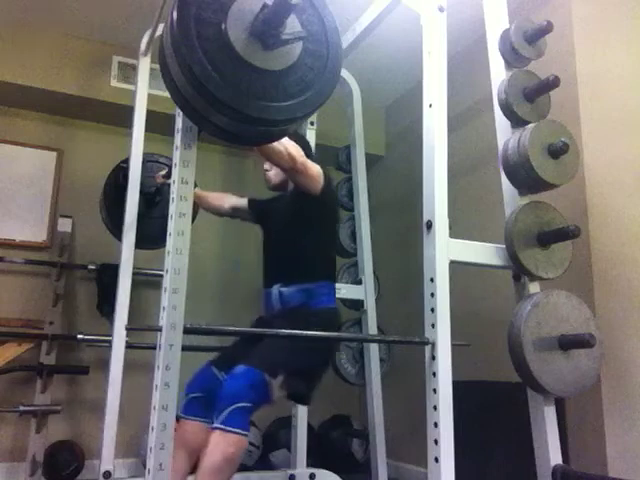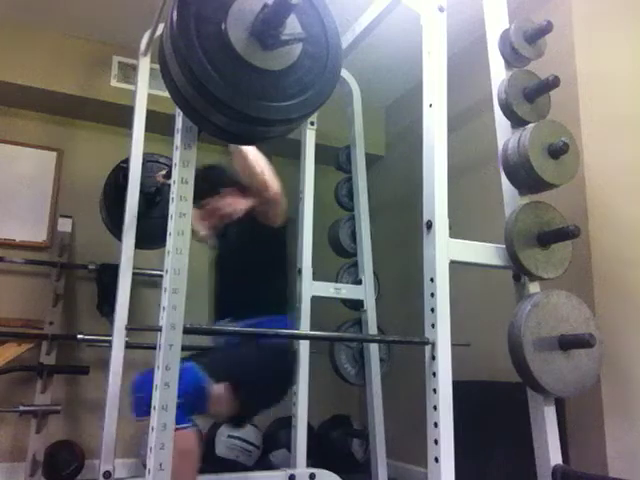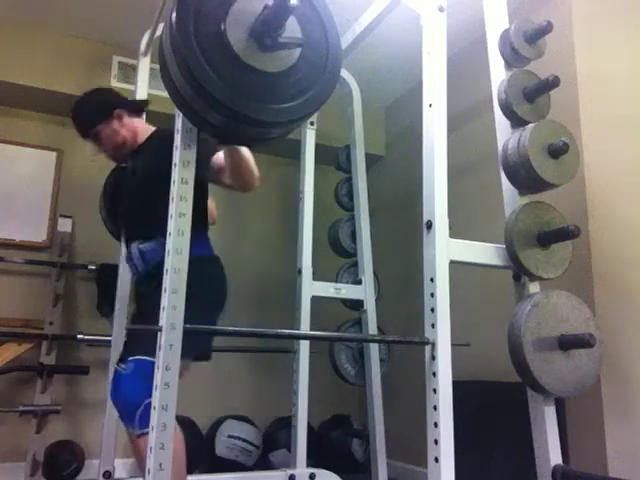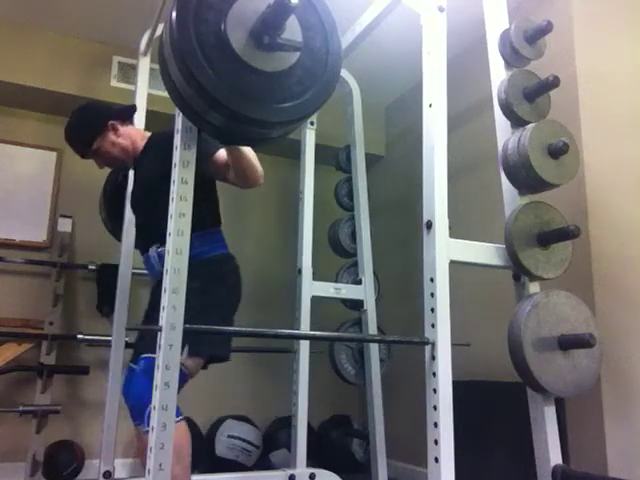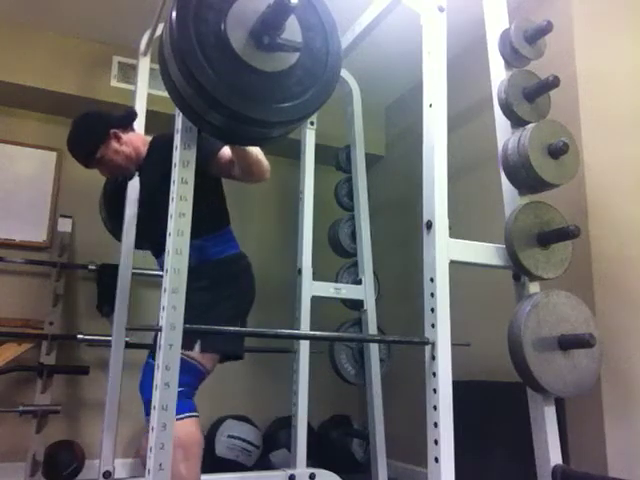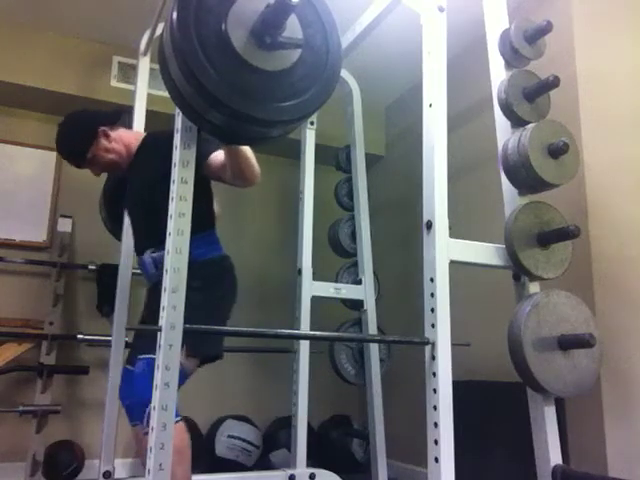
dt=0.4s
person 1, frame 1
left shoulder: (315, 193)
right shoulder: (275, 207)
left elbow: (293, 160)
right elbow: (226, 205)
left hip: (310, 321)
right hip: (276, 320)
left knee: (237, 395)
right knee: (200, 391)
person 1, frame 2
left shoulder: (260, 223)
right shoulder: (229, 231)
left elbow: (268, 190)
right elbow: (203, 229)
left hip: (266, 353)
right hip: (236, 348)
right knee: (148, 388)
person 1, frame 3
left shoulder: (175, 144)
right shoulder: (137, 163)
left elbow: (245, 180)
left hip: (190, 281)
right hip: (157, 285)
left knee: (139, 391)
right knee: (129, 389)
person 1, frame 4
left shoulder: (177, 144)
right shoulder: (142, 168)
left elbow: (250, 176)
left hip: (205, 280)
left knee: (152, 391)
right knee: (140, 389)
person 1, frame 5
left shoulder: (179, 147)
right shoulder: (146, 174)
left elbow: (257, 171)
left hip: (218, 280)
right hip: (190, 283)
right knee: (156, 389)
person 1, frame 6
left shoulder: (171, 145)
right shoulder: (134, 170)
left elbow: (247, 175)
left hip: (201, 281)
left knee: (149, 393)
right knee: (136, 390)
